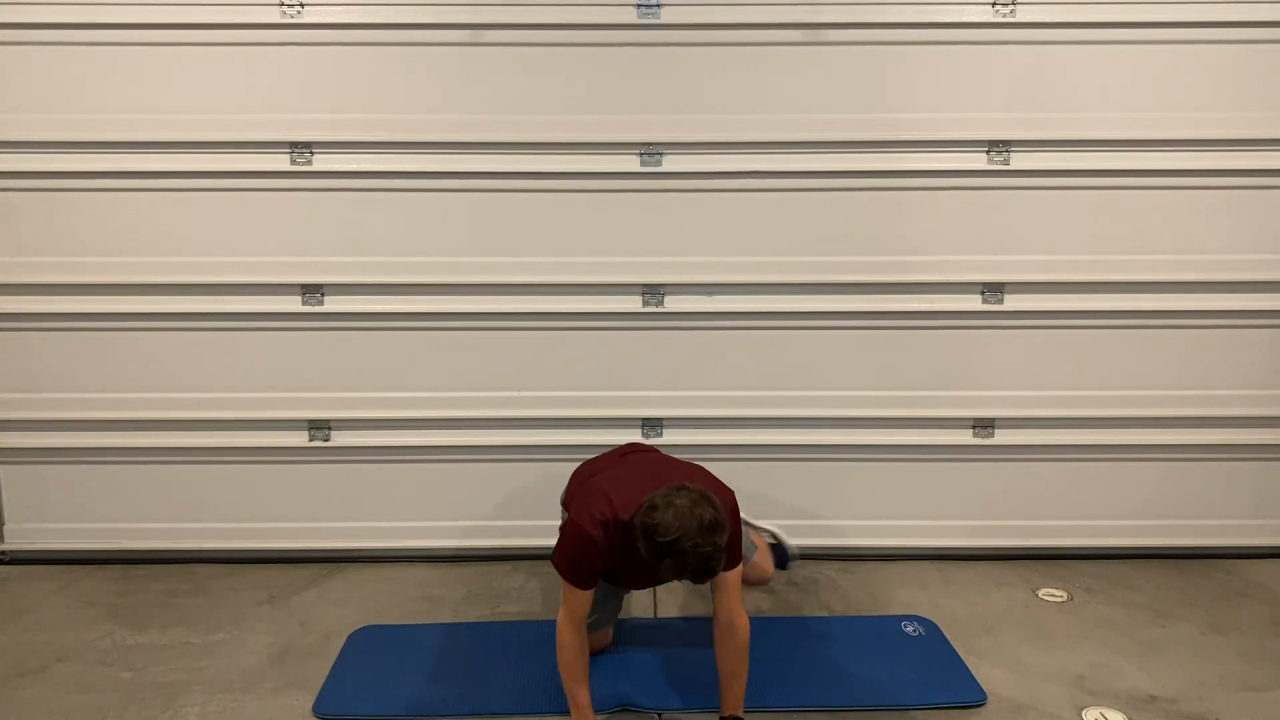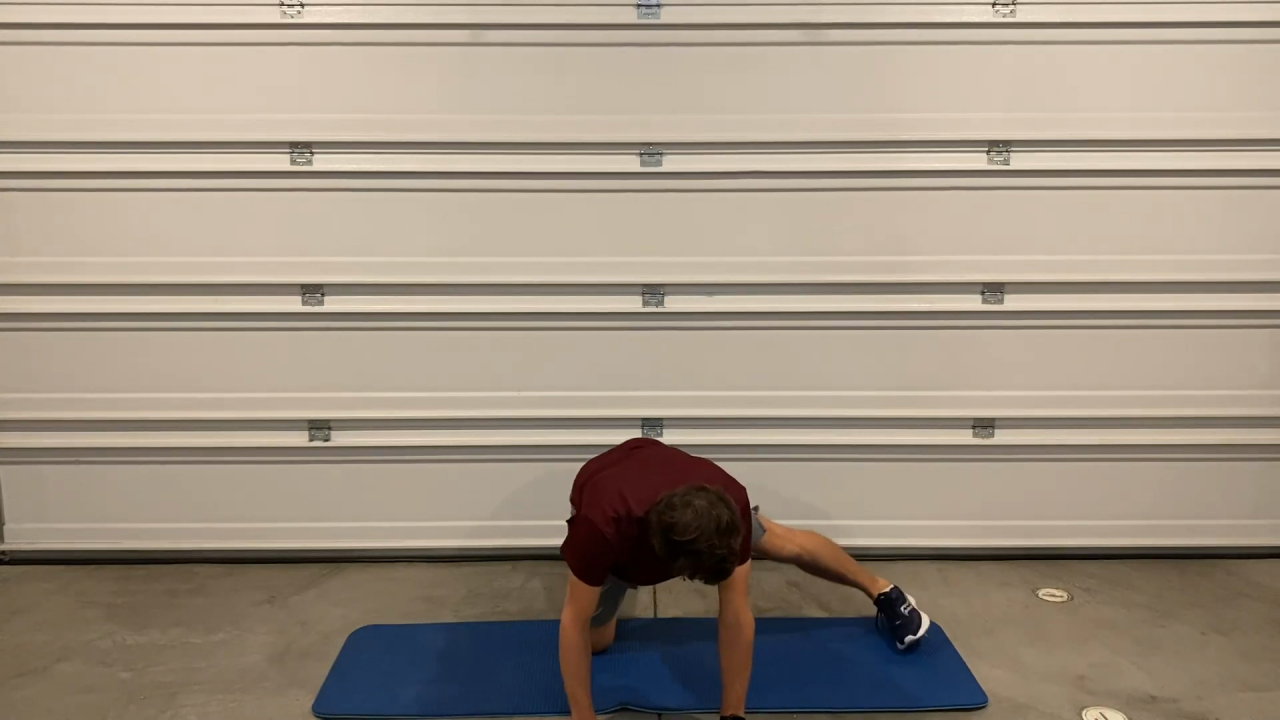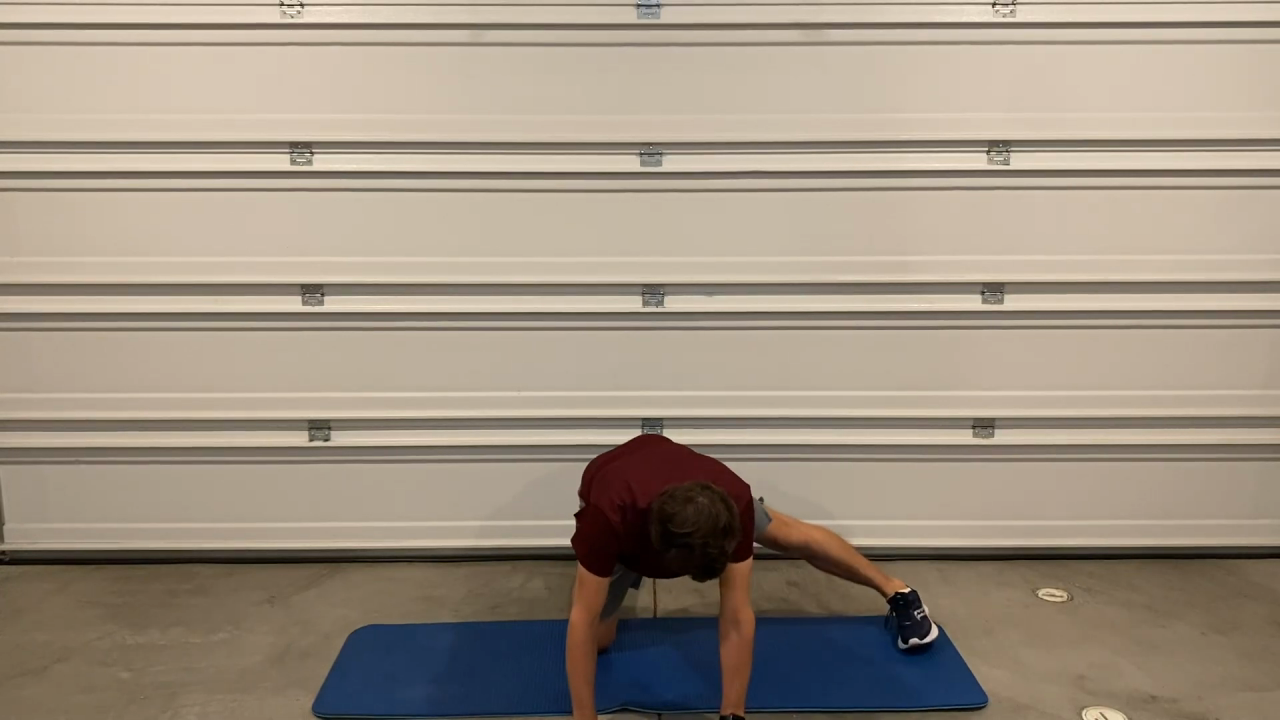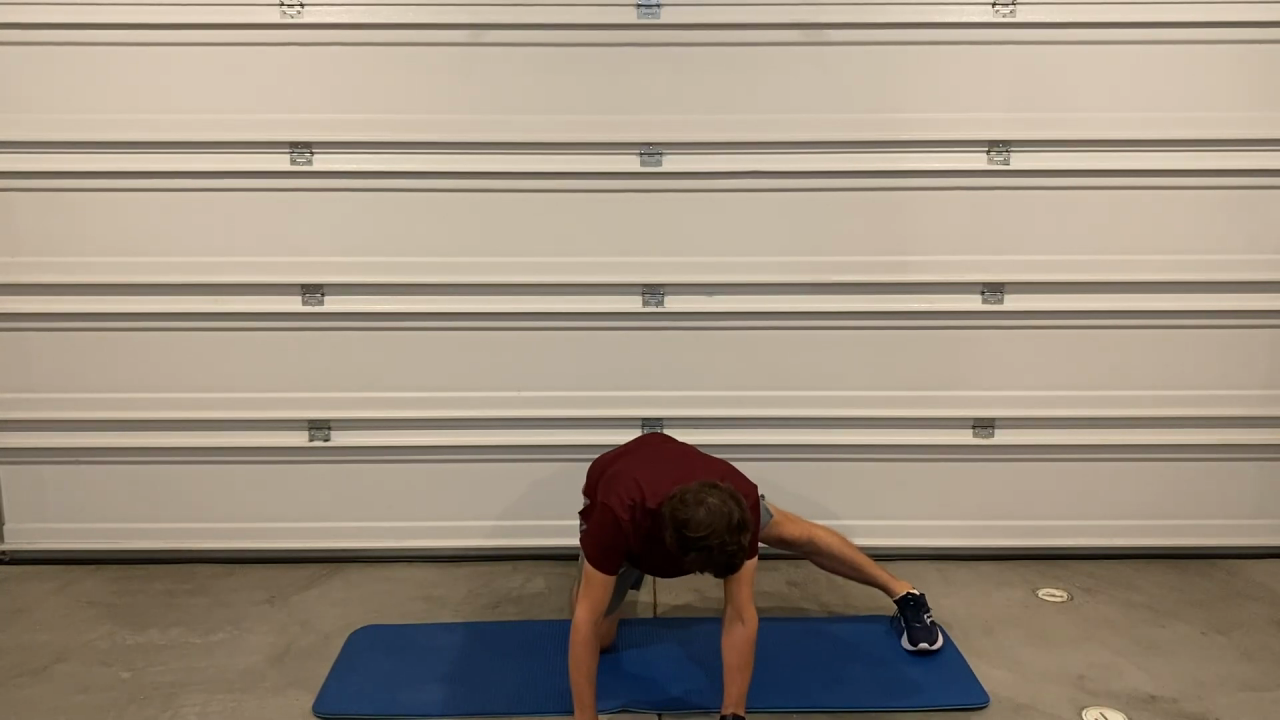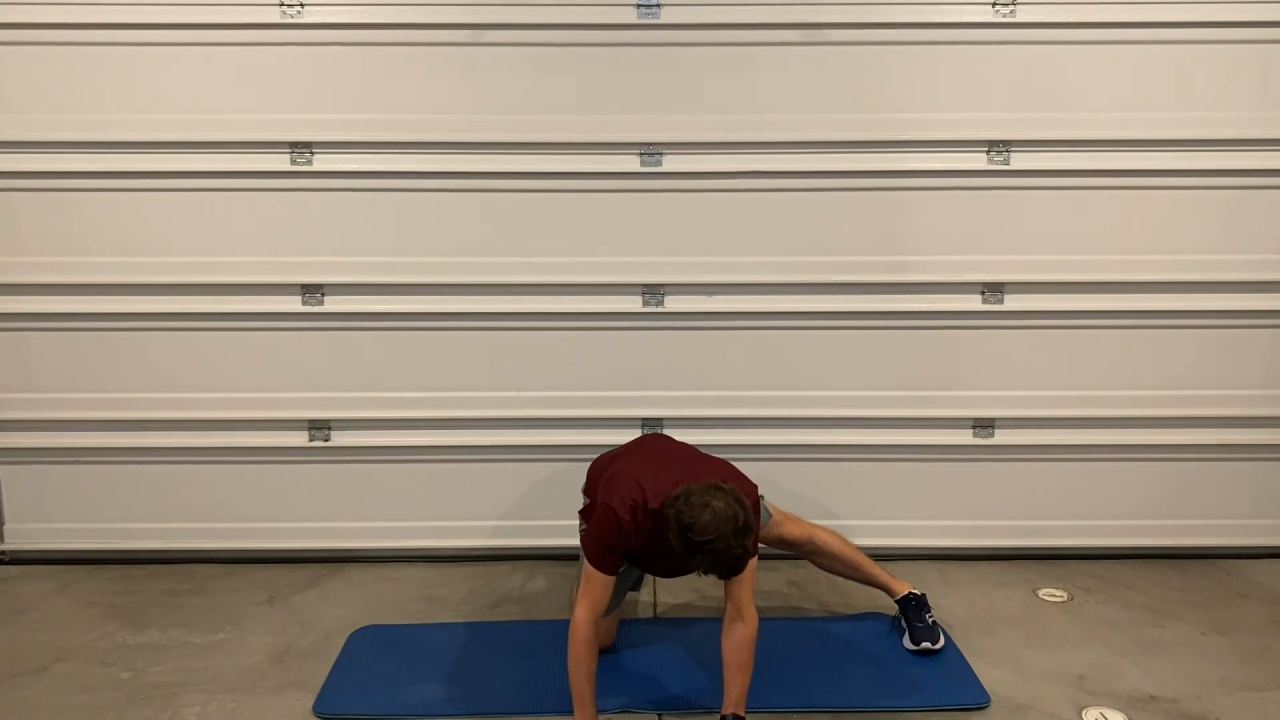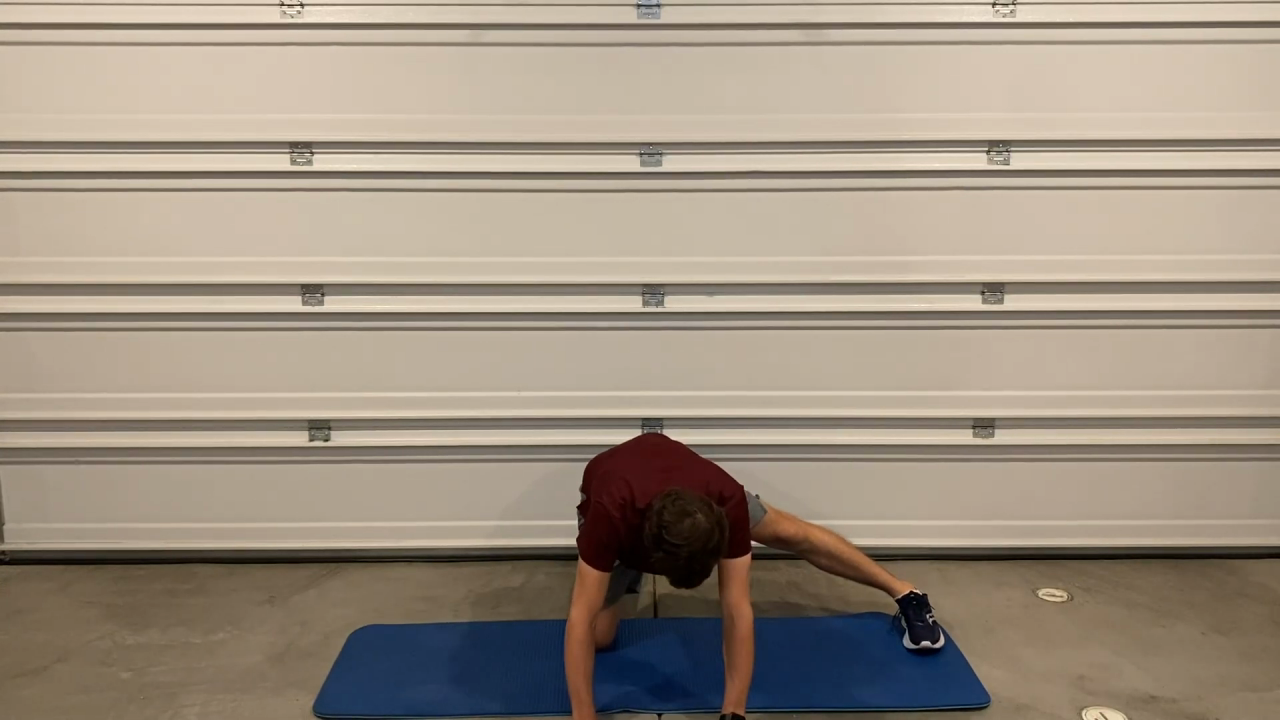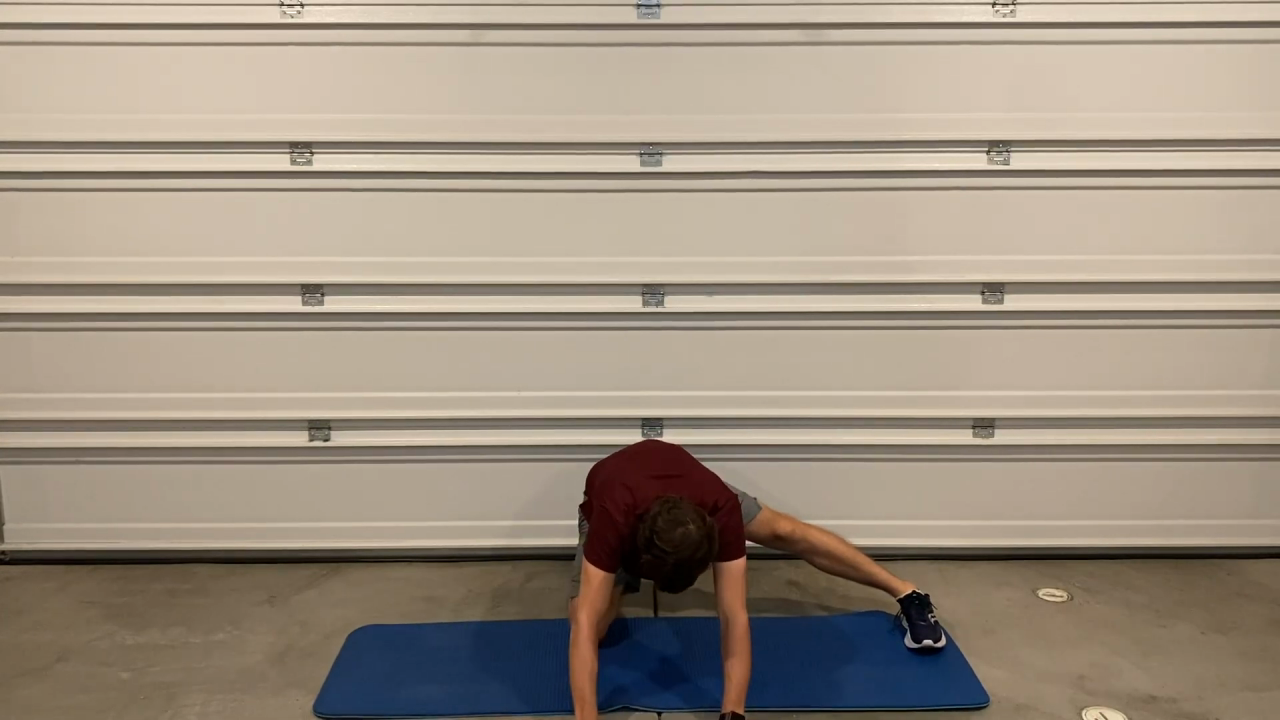
dt=0.5s
person 1, frame 1
left shoulder: (718, 507)
right shoulder: (593, 530)
left elbow: (732, 617)
right elbow: (569, 623)
right hip: (601, 519)
left knee: (759, 572)
right knee: (594, 640)
left ankle: (747, 536)
person 1, frame 2
left shoulder: (726, 504)
right shoulder: (603, 524)
left elbow: (736, 617)
right elbow: (574, 625)
left hip: (663, 472)
left knee: (784, 544)
right knee: (596, 638)
left ankle: (881, 591)
person 1, frame 3
left shoulder: (732, 503)
right shoulder: (610, 515)
left elbow: (737, 615)
right elbow: (583, 621)
left hip: (684, 479)
left knee: (789, 535)
right knee: (599, 636)
left ankle: (896, 592)
person 1, frame 4
left shoulder: (739, 501)
right shoulder: (619, 514)
left elbow: (740, 614)
right elbow: (586, 621)
left hip: (681, 471)
left knee: (794, 534)
right knee: (600, 635)
left ankle: (903, 593)
right ankle: (610, 574)
person 1, frame 5
left shoulder: (738, 501)
right shoulder: (619, 515)
left elbow: (741, 614)
right elbow: (585, 621)
left hip: (682, 475)
right hip: (616, 497)
left knee: (792, 534)
right knee: (600, 635)
left ankle: (904, 593)
right ankle: (611, 574)
person 1, frame 6
left shoulder: (725, 501)
right shoulder: (612, 512)
left elbow: (737, 612)
right elbow: (581, 620)
left hip: (681, 479)
right hip: (617, 498)
left knee: (787, 533)
right knee: (599, 634)
left ankle: (904, 593)
right ankle: (623, 573)
person 1, frame 7
left shoulder: (719, 509)
right shoulder: (614, 517)
left elbow: (734, 616)
right elbow: (585, 625)
left hip: (675, 476)
right hip: (614, 500)
left knee: (784, 532)
right knee: (593, 620)
left ankle: (906, 593)
right ankle: (622, 578)
